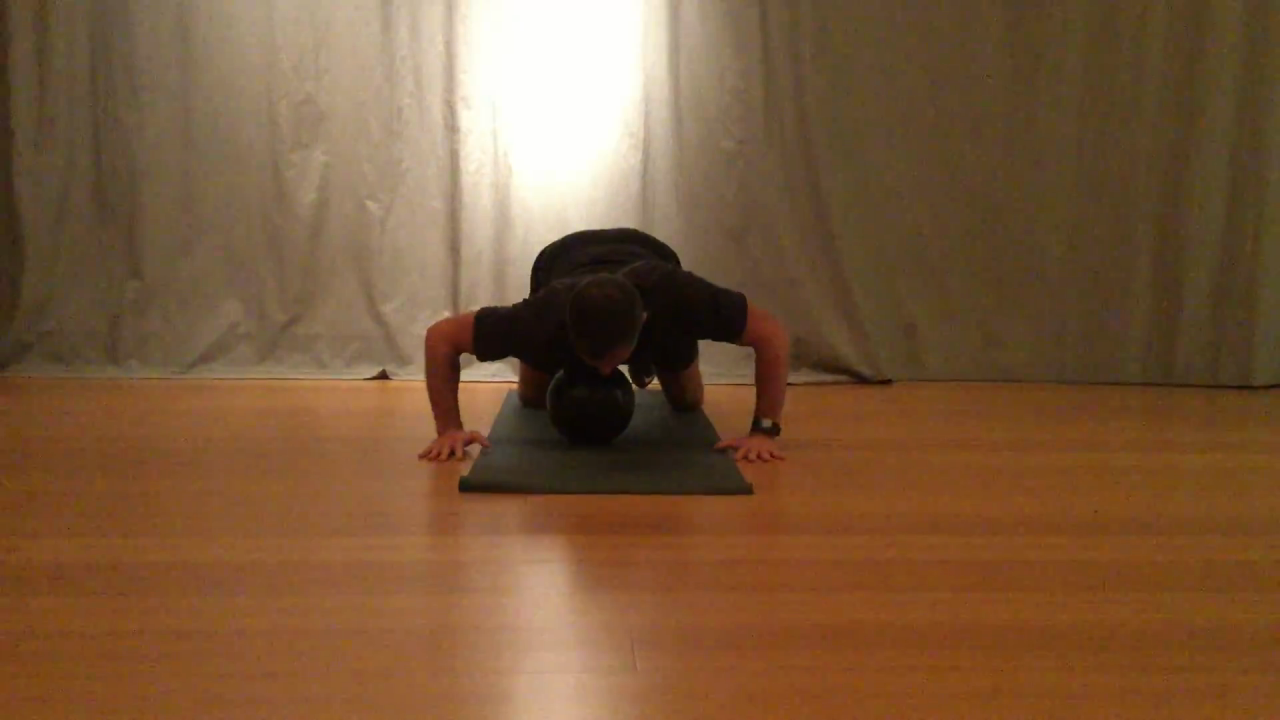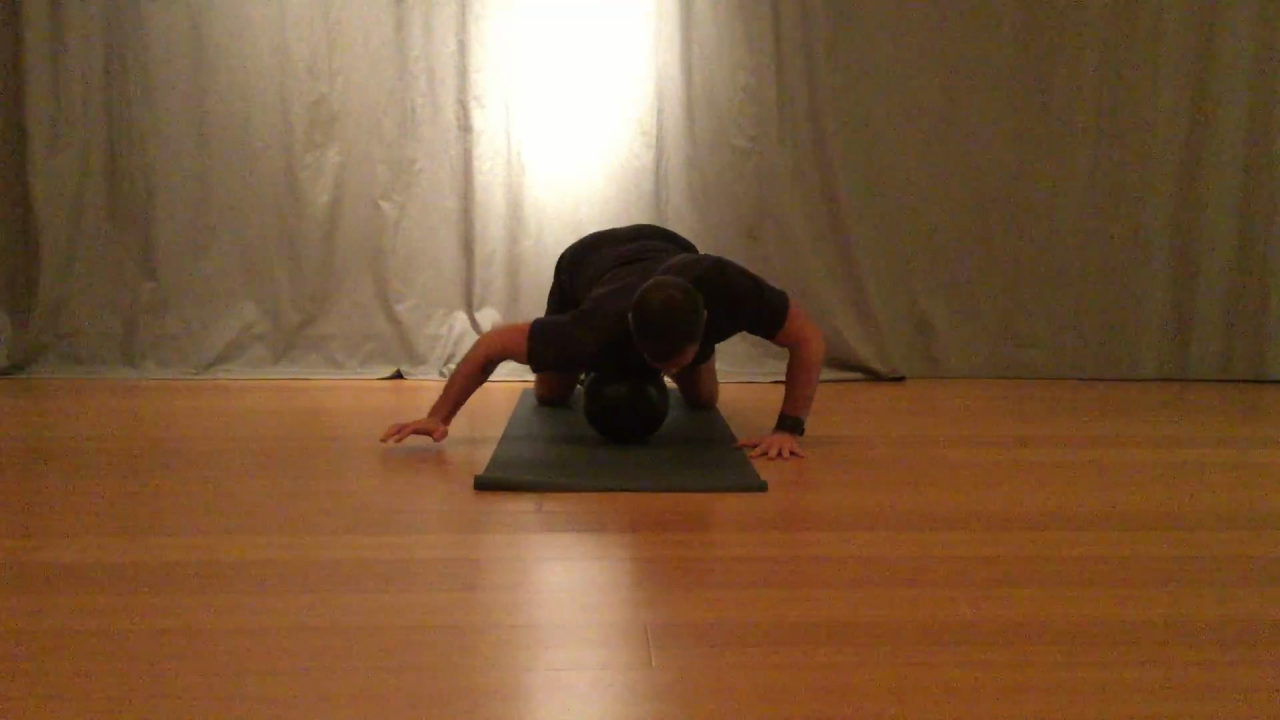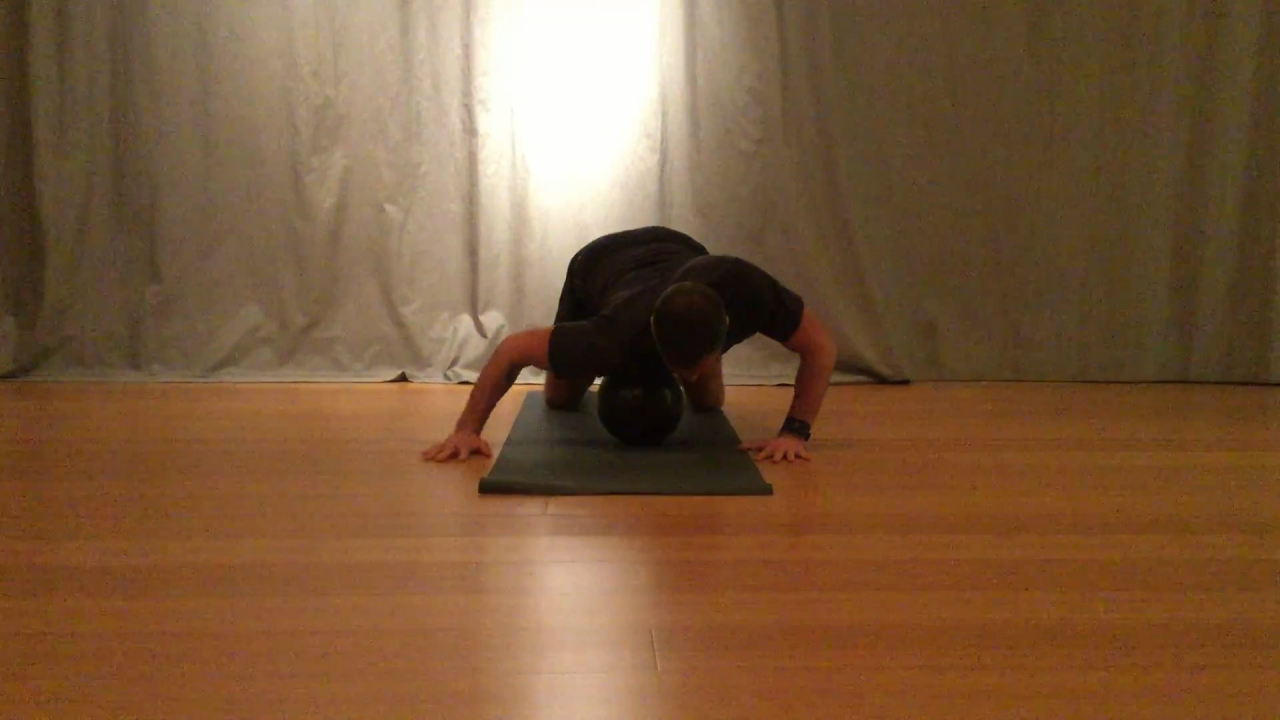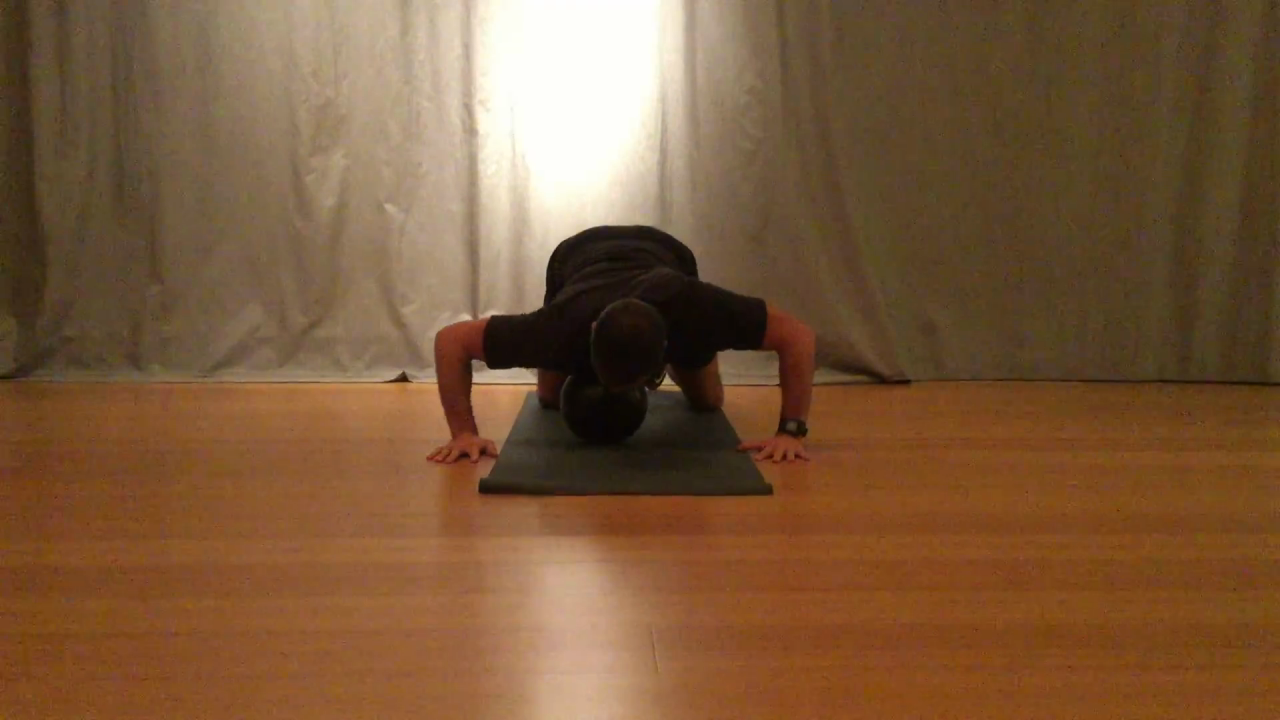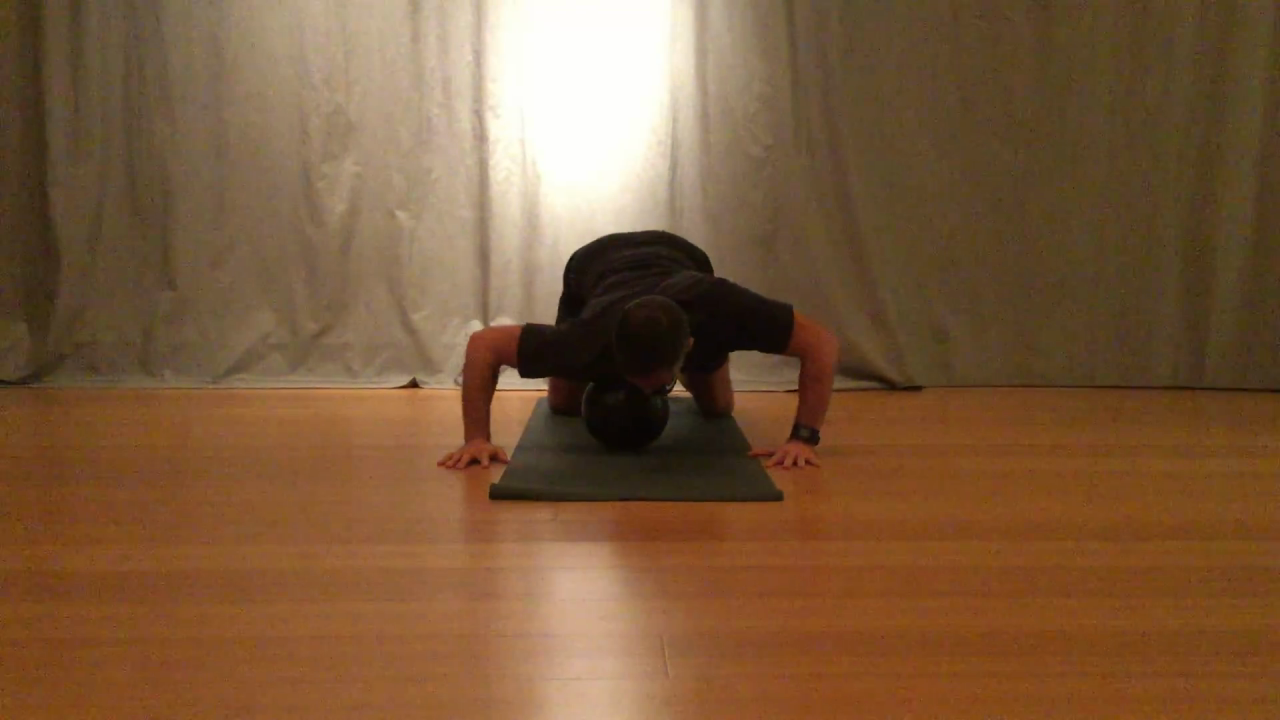
dt=1s
person 1, frame 1
left shoulder: (674, 295)
right shoulder: (545, 318)
left elbow: (773, 336)
right elbow: (440, 336)
left wrist: (764, 429)
right wrist: (448, 427)
left hip: (646, 258)
left knee: (688, 400)
right knee: (532, 396)
left ankle: (647, 363)
person 1, frame 2
left shoulder: (723, 287)
right shoulder: (597, 327)
left elbow: (809, 341)
right elbow: (491, 343)
left wrist: (788, 427)
right wrist: (438, 416)
left hip: (667, 252)
right hip: (584, 264)
left knee: (703, 397)
right knee: (551, 394)
right ankle: (587, 365)
person 1, frame 3
left shoulder: (742, 288)
right shoulder: (618, 335)
left elbow: (821, 347)
right elbow: (514, 347)
left wrist: (795, 431)
right wrist: (468, 427)
left hip: (677, 255)
right hip: (596, 266)
left knee: (709, 401)
right knee: (560, 398)
right ankle: (602, 365)
person 1, frame 4
left shoulder: (691, 307)
right shoulder: (561, 327)
left elbow: (798, 337)
right elbow: (449, 341)
left wrist: (791, 430)
right wrist: (463, 432)
left hip: (662, 256)
right hip: (578, 257)
left knee: (708, 400)
right knee: (551, 399)
left ankle: (669, 367)
person 1, frame 5
left shoulder: (717, 307)
right shoulder: (592, 338)
left elbow: (822, 345)
right elbow: (482, 344)
left wrist: (804, 437)
right wrist: (476, 438)
left hip: (679, 260)
right hip: (593, 266)
left knee: (718, 406)
right knee: (562, 405)
left ankle: (686, 380)
